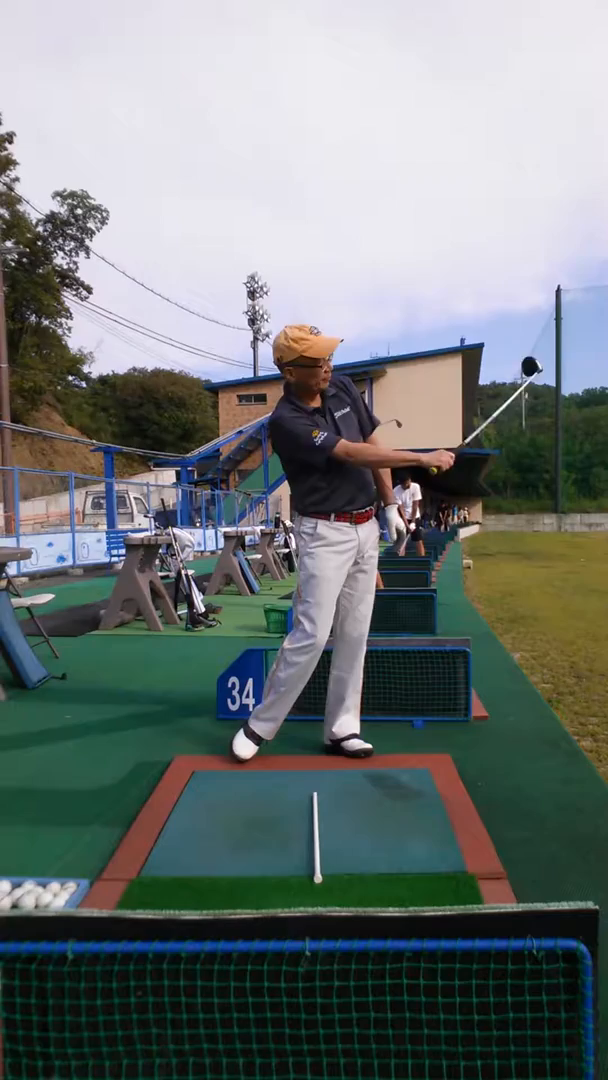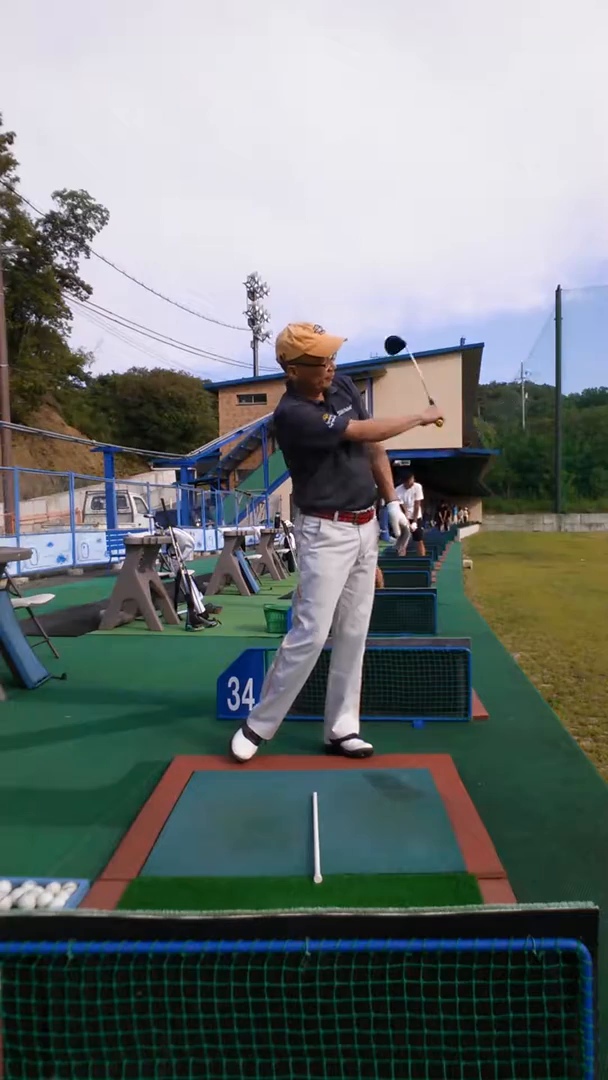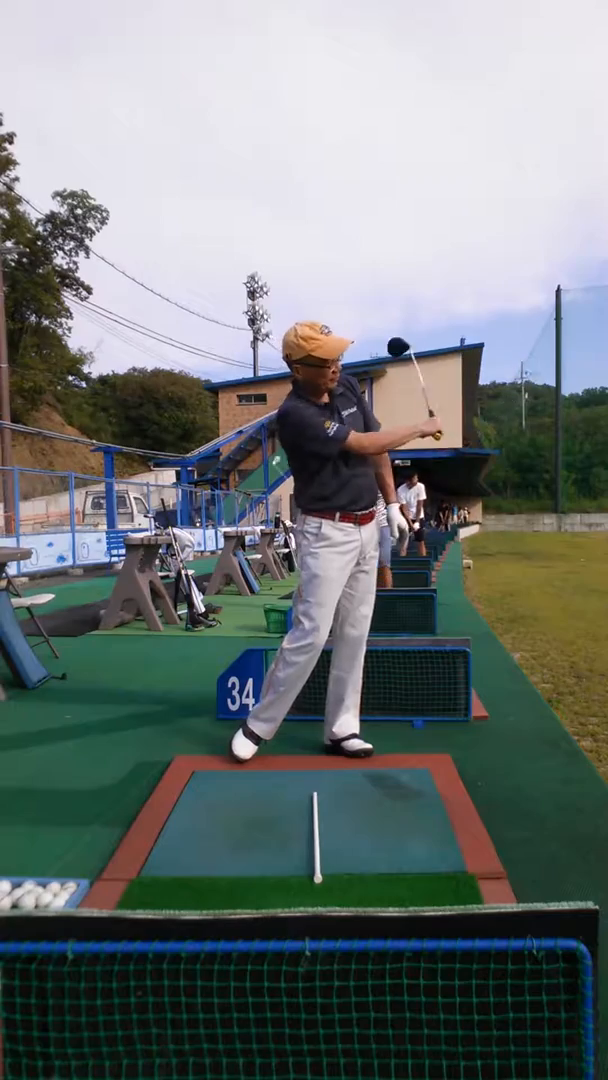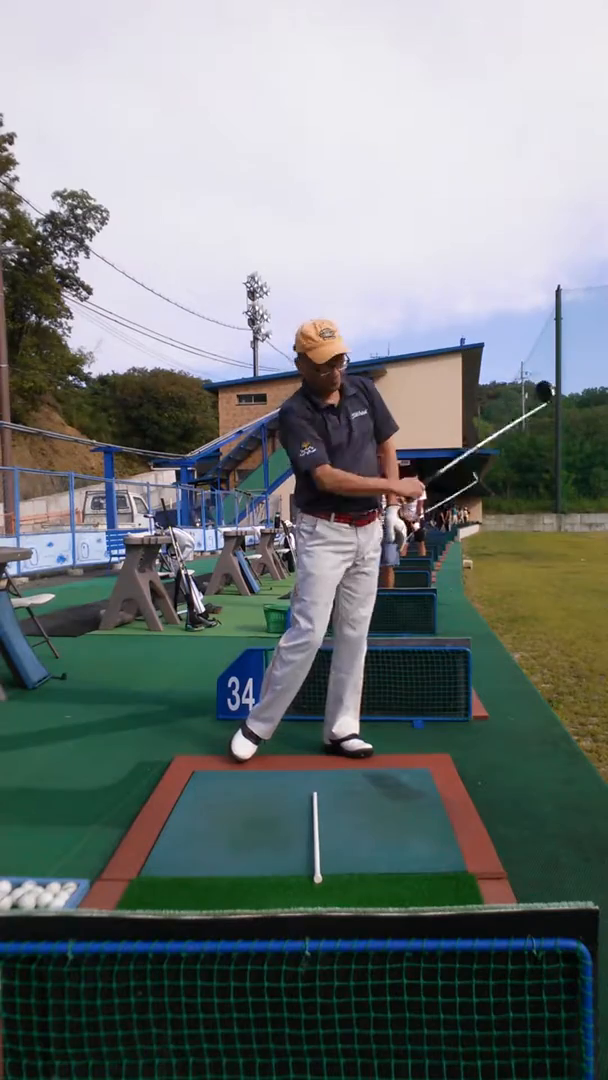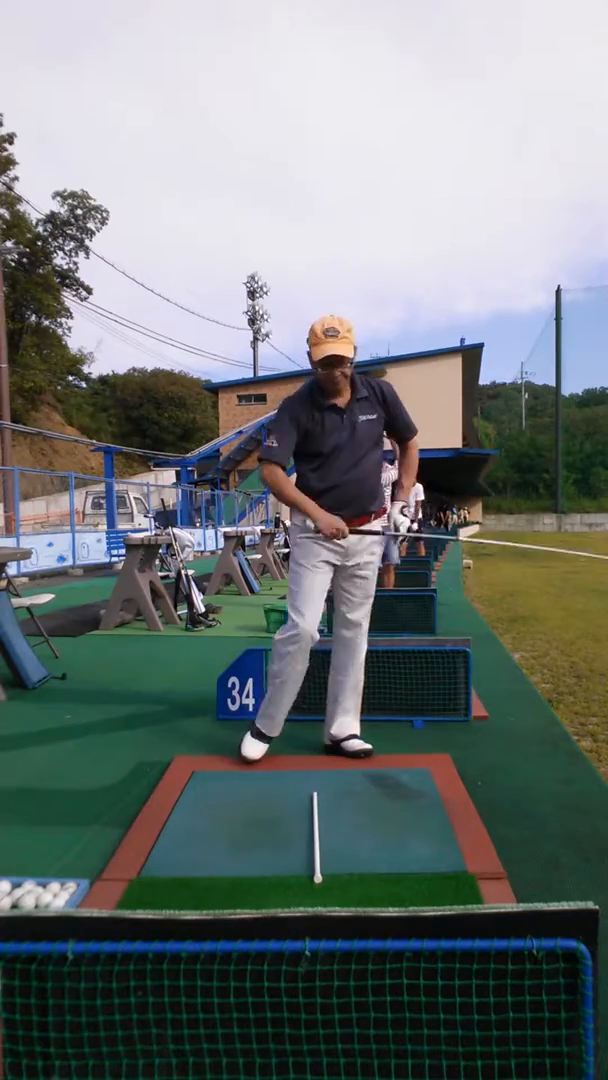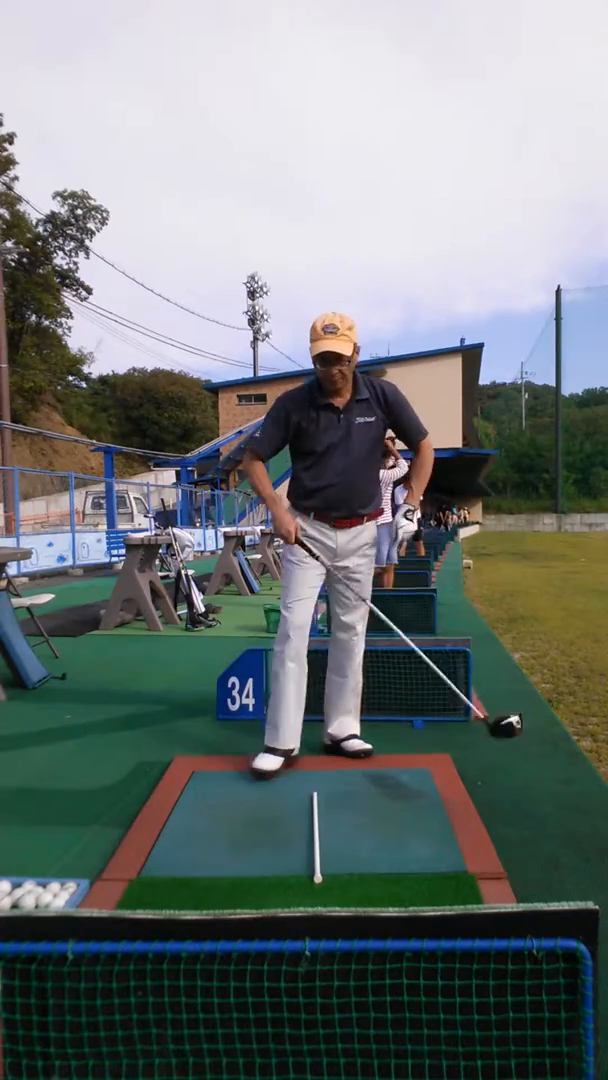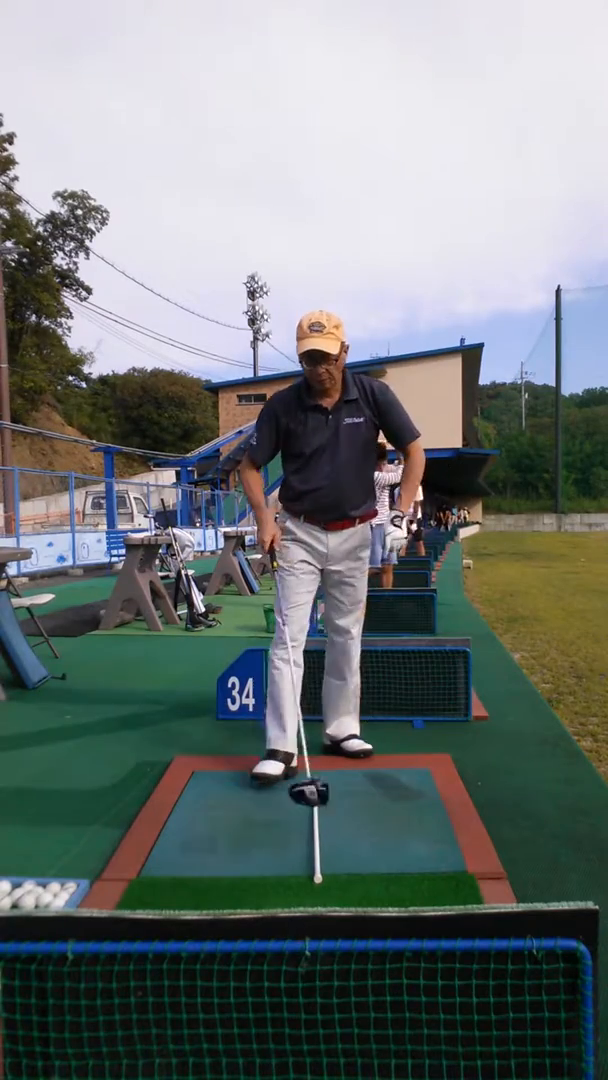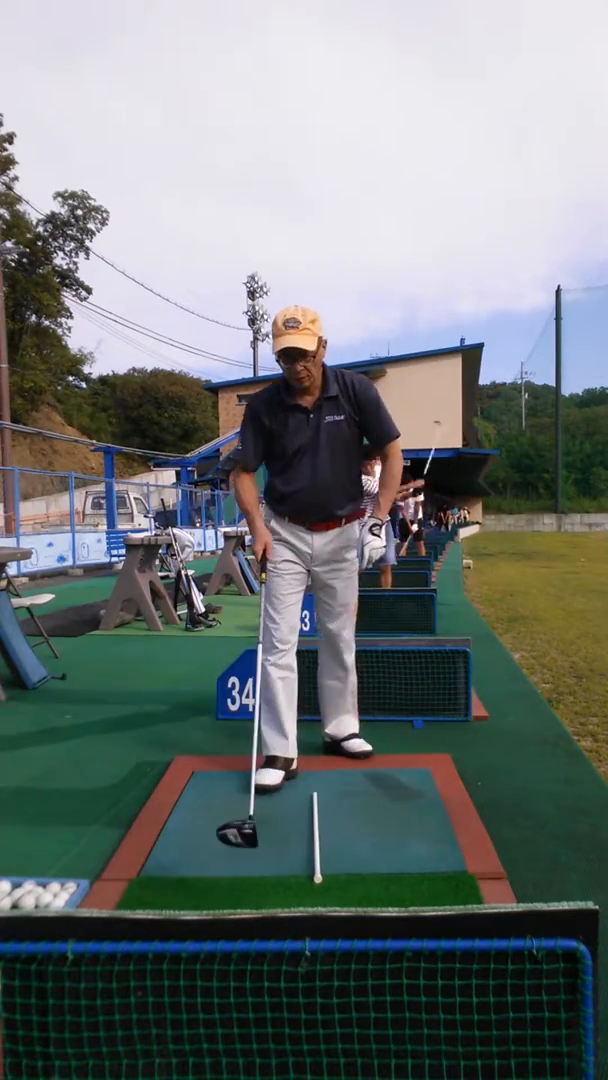
dt=0.2s
person 1, frame 1
left shoulder: (343, 388)
right shoulder: (286, 421)
left elbow: (374, 445)
right elbow: (355, 453)
left wrist: (390, 505)
right wrist: (425, 458)
left hip: (366, 528)
right hip: (324, 533)
left knee: (354, 633)
right knee: (311, 634)
left ankle: (341, 728)
right ankle: (259, 725)
person 1, frame 2
left shoulder: (343, 387)
right shoulder: (291, 413)
left elbow: (373, 445)
right elbow: (364, 432)
left wrist: (391, 501)
right wrist: (421, 417)
left hip: (365, 527)
right hip: (326, 532)
left knee: (353, 633)
right knee: (310, 634)
left ankle: (341, 728)
right ankle: (257, 725)
person 1, frame 3
left shoulder: (348, 388)
right shoulder: (295, 414)
left elbow: (374, 440)
right elbow: (360, 445)
left wrist: (392, 503)
right wrist: (421, 428)
left hip: (367, 528)
right hip: (327, 533)
left knee: (355, 633)
right knee: (311, 634)
left ankle: (342, 728)
right ankle: (258, 726)
person 1, frame 4
left shoulder: (363, 391)
right shoulder: (296, 414)
left elbow: (386, 444)
right elbow: (324, 478)
left wrist: (393, 508)
right wrist: (393, 487)
left hip: (368, 531)
right hip: (323, 532)
left knee: (355, 633)
right knee: (307, 633)
left ankle: (342, 728)
right ankle: (257, 725)
person 1, frame 5
left shoulder: (379, 394)
right shoulder: (297, 407)
left elbow: (409, 443)
right elbow: (269, 471)
left wrist: (401, 501)
right wrist: (315, 513)
left hip: (366, 533)
right hip: (315, 532)
left knee: (353, 631)
right knee: (300, 629)
left ankle: (341, 729)
right ankle: (267, 726)
person 1, frame 6
left shoulder: (383, 395)
right shoulder: (292, 403)
left elbow: (423, 447)
right elbow: (253, 460)
left wrist: (411, 506)
right wrist: (278, 509)
left hip: (360, 533)
right hip: (307, 531)
left knee: (350, 633)
right knee: (293, 630)
left ankle: (342, 729)
right ankle: (281, 741)
person 1, frame 7
left shoulder: (374, 394)
right shoulder: (281, 405)
left elbow: (414, 452)
right elbow: (251, 467)
right wrist: (265, 518)
left hip: (354, 535)
right hip: (298, 534)
left knee: (346, 636)
right knee: (288, 638)
left ankle: (340, 730)
right ankle: (282, 749)
person 1, frame 8
left shoulder: (357, 389)
right shoulder: (262, 405)
left elbow: (392, 454)
right elbow: (244, 473)
left wrist: (378, 521)
right wrist: (257, 527)
left hip: (342, 534)
right hip: (284, 534)
left knee: (339, 638)
right knee: (279, 642)
left ankle: (340, 728)
right ankle: (279, 752)
